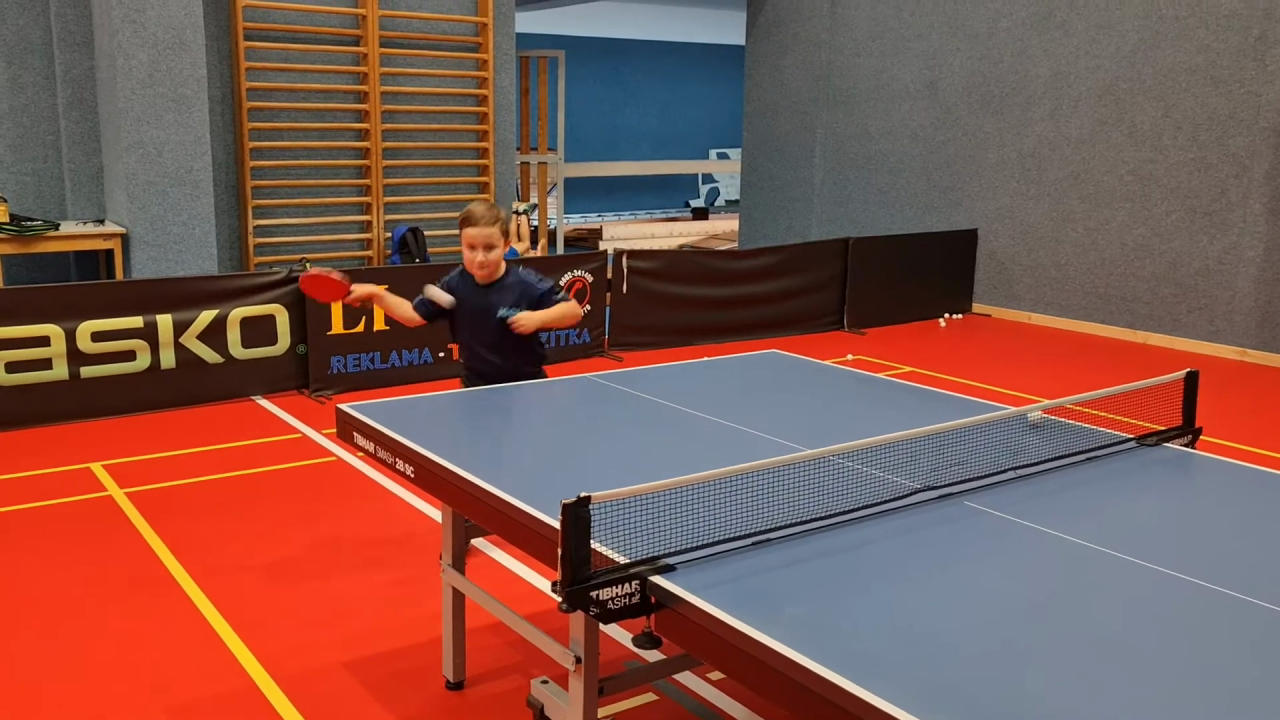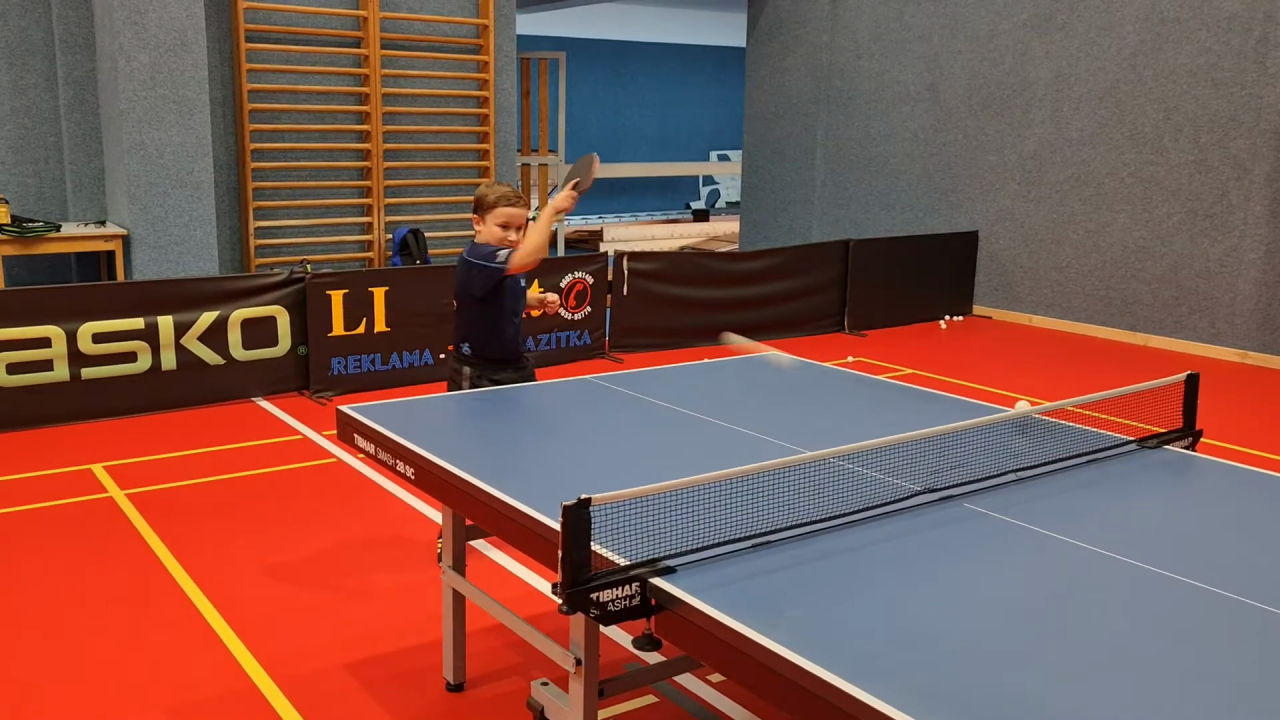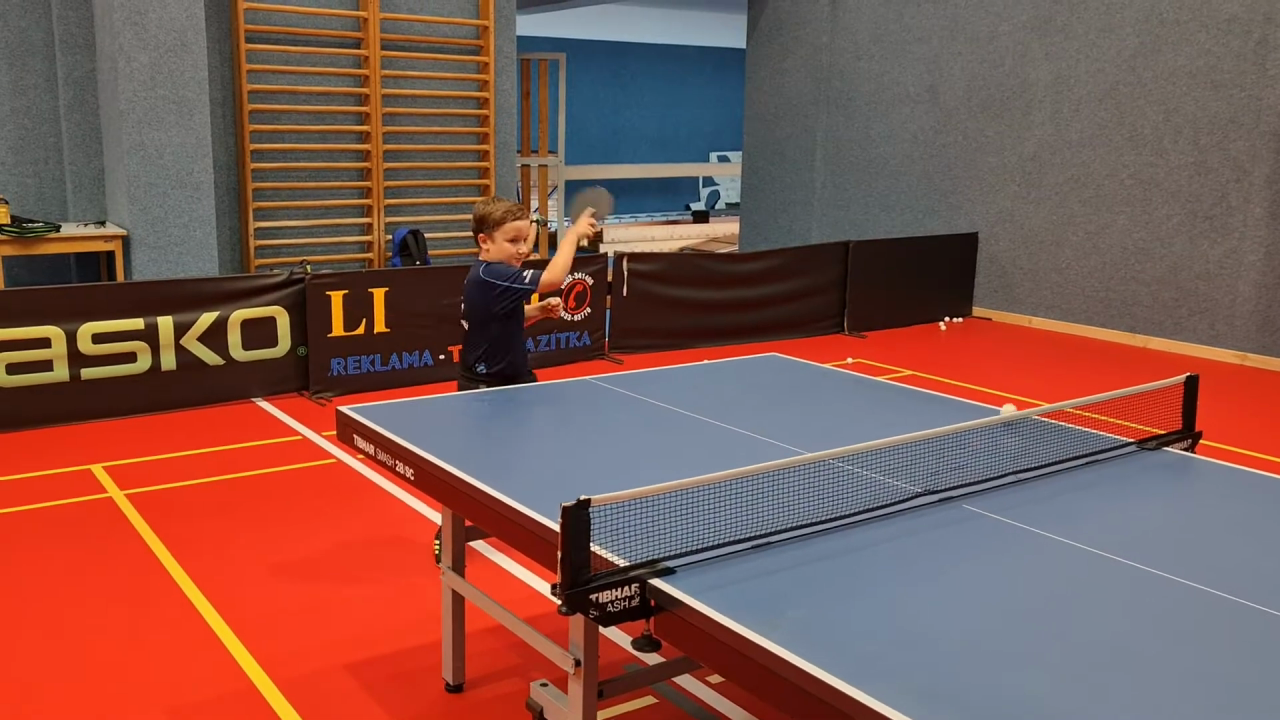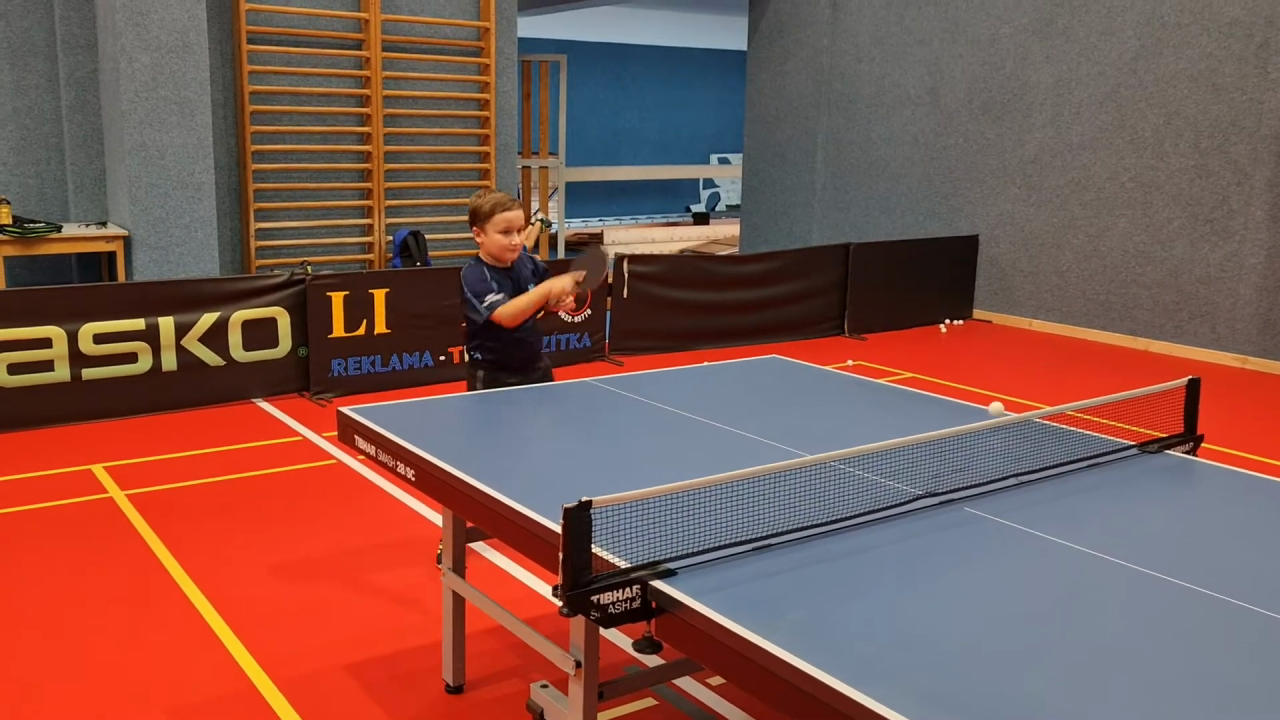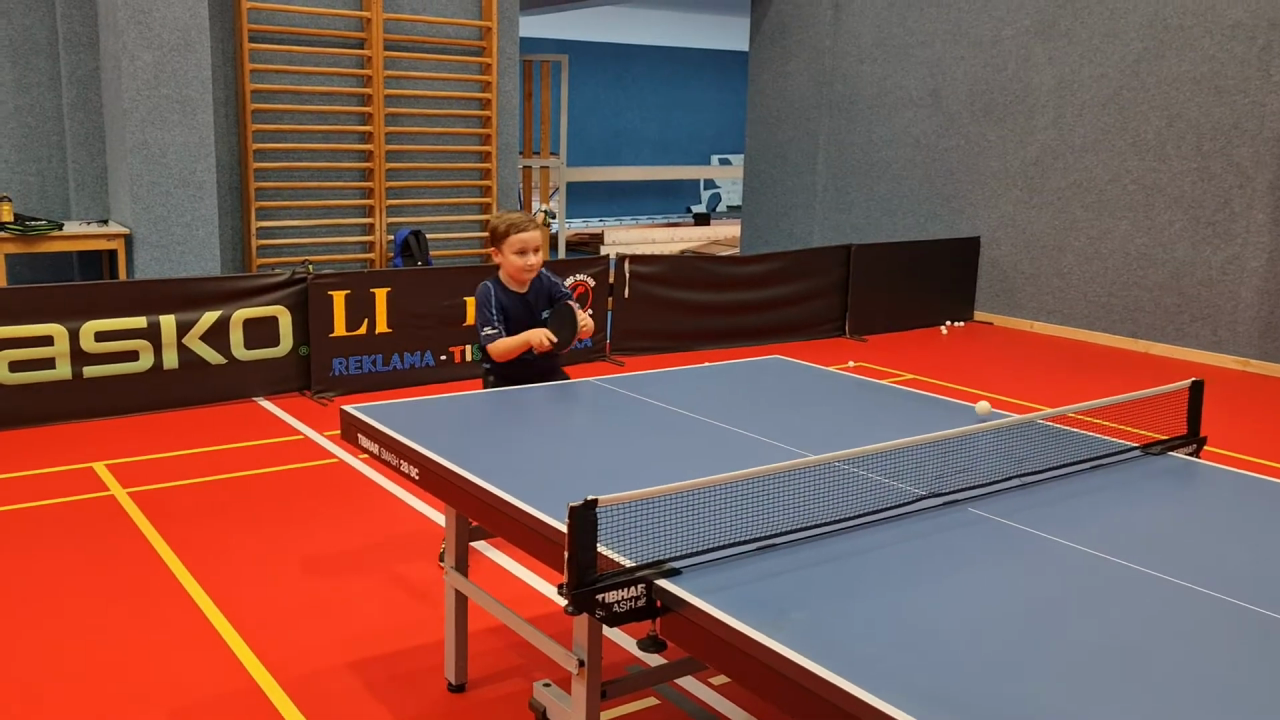
dt=0.2s
person 1, frame 1
left shoulder: (527, 282)
right shoulder: (456, 283)
left elbow: (573, 311)
right elbow: (414, 315)
left wrist: (539, 317)
right wrist: (376, 293)
right hip: (478, 386)
person 1, frame 2
left shoulder: (513, 258)
right shoulder: (475, 258)
right elbow: (526, 259)
left wrist: (538, 301)
right wrist: (550, 210)
left hip: (516, 368)
right hip: (476, 375)
person 1, frame 3
left shoulder: (495, 274)
right shoulder: (487, 276)
right elbow: (553, 278)
left wrist: (541, 309)
right wrist: (574, 233)
left hip: (517, 380)
right hip: (485, 387)
person 1, frame 4
left shoulder: (528, 263)
right shoulder: (474, 276)
right elbow: (506, 316)
left wrist: (562, 299)
right wrist: (547, 289)
left hip: (534, 369)
right hip: (493, 377)
person 1, frame 5
left shoulder: (549, 283)
right shoulder: (488, 293)
right elbow: (497, 351)
left wrist: (583, 323)
right wrist: (529, 337)
left hip: (550, 380)
right hip: (505, 385)
